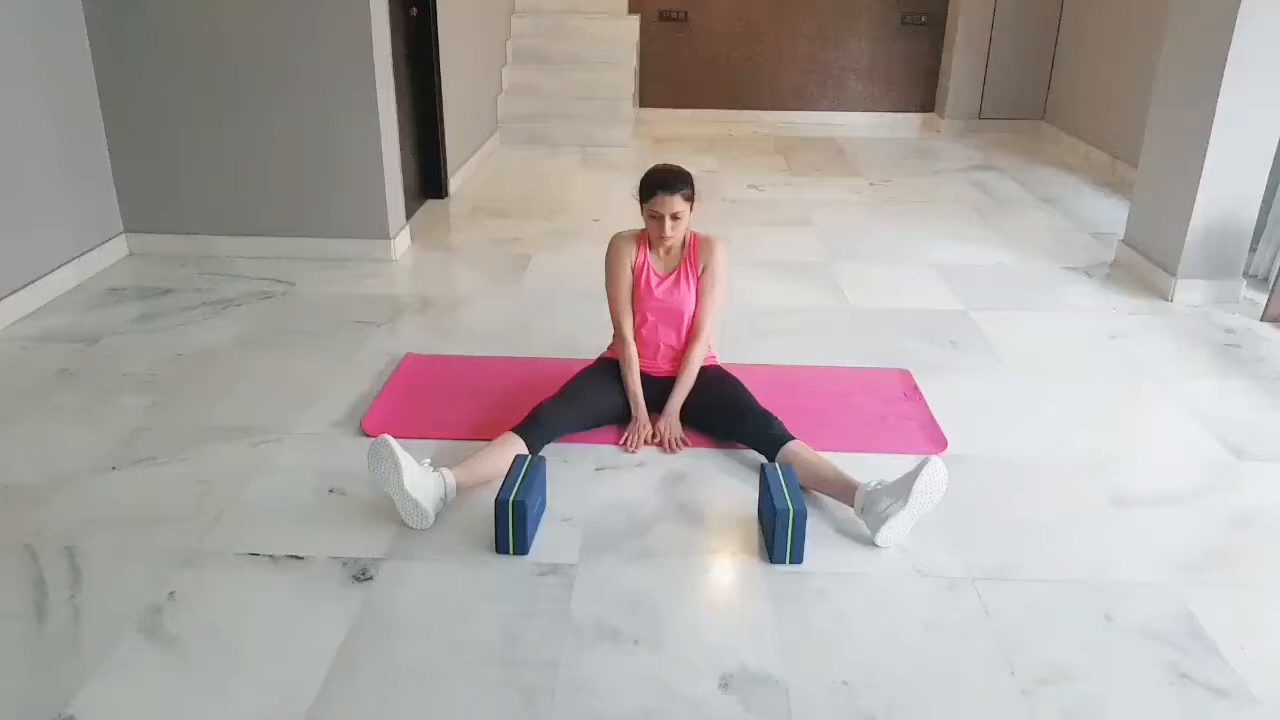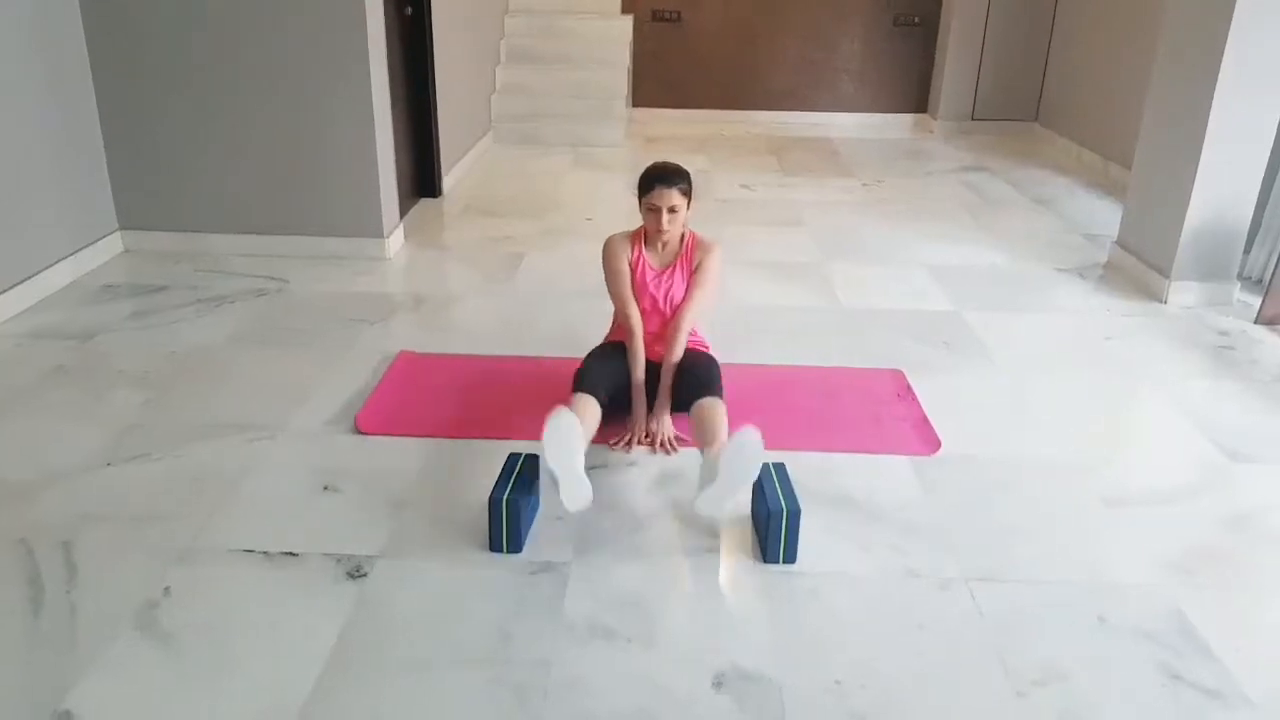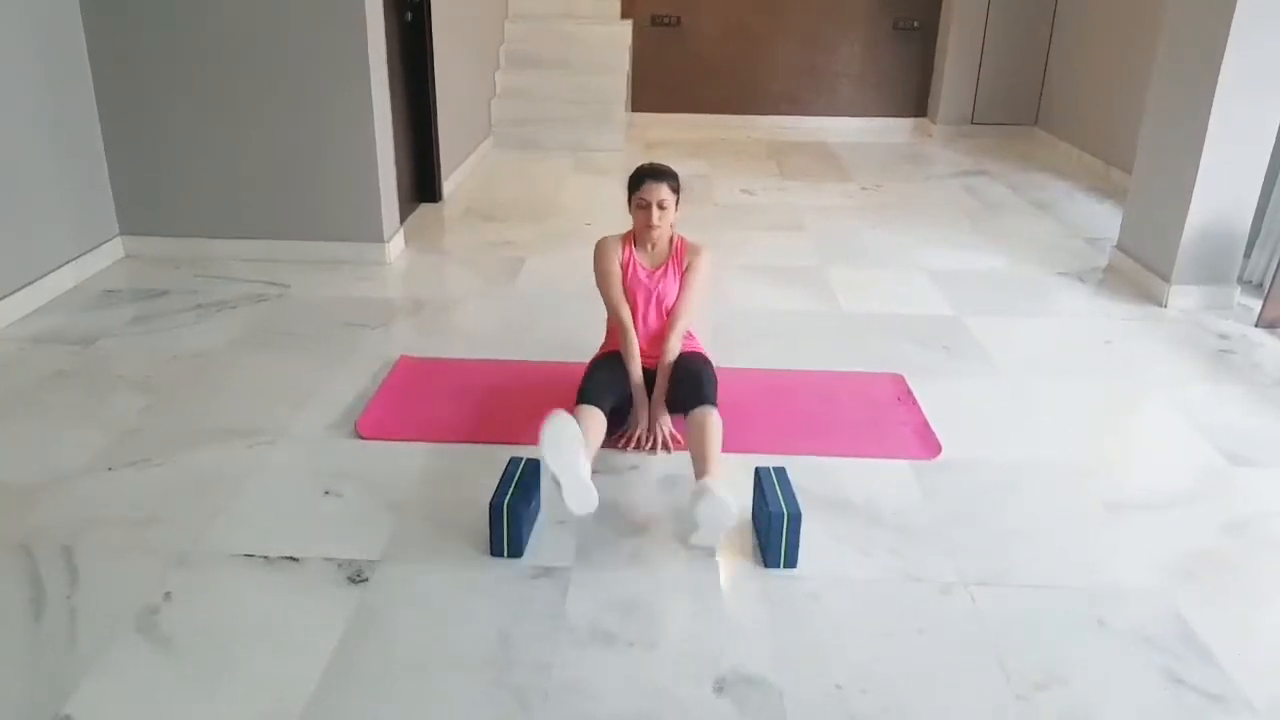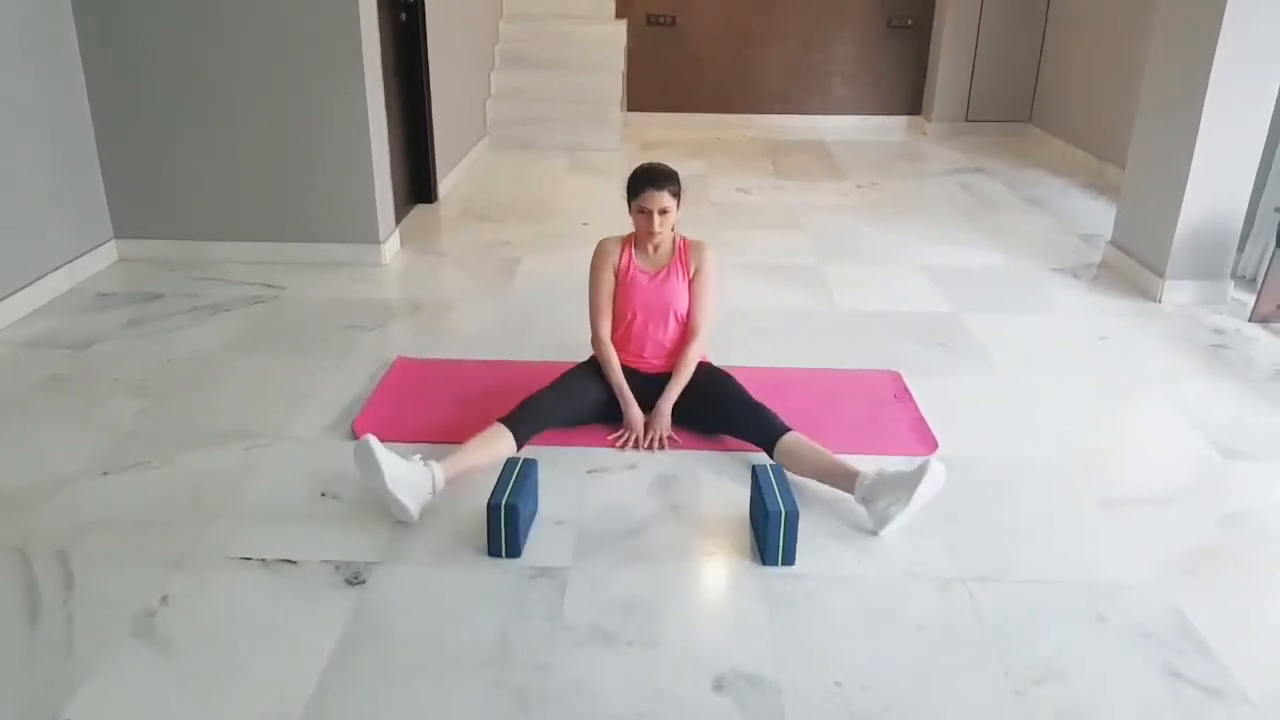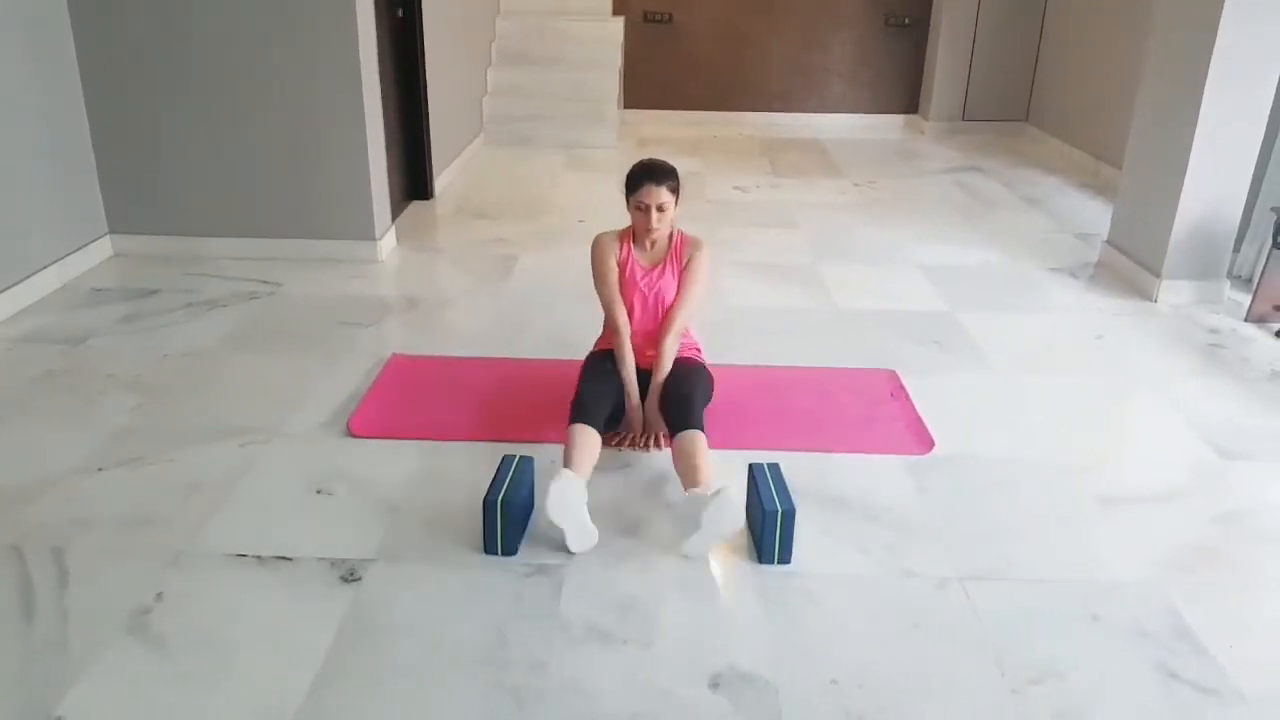
dt=0.7s
person 1, frame 1
left shoulder: (710, 252)
right shoulder: (623, 249)
left elbow: (701, 334)
right elbow: (624, 332)
left wrist: (674, 409)
right wrist: (638, 410)
left hip: (690, 373)
right hip: (630, 371)
left knee: (764, 428)
right knee: (546, 418)
left ankle: (868, 503)
right ankle: (437, 488)
person 1, frame 2
left shoulder: (706, 252)
right shoulder: (618, 247)
left elbow: (681, 327)
right elbow: (633, 324)
left wrist: (662, 407)
right wrist: (640, 404)
left hip: (683, 359)
right hip: (627, 356)
left knee: (704, 377)
right knee: (594, 373)
left ankle: (717, 467)
right ankle: (571, 463)
person 1, frame 3
left shoulder: (694, 256)
right shoulder: (609, 250)
left elbow: (675, 329)
right elbow: (625, 322)
left wrist: (659, 406)
right wrist: (641, 400)
left hip: (677, 361)
right hip: (623, 361)
left knee: (700, 381)
right knee: (596, 385)
left ankle: (708, 493)
right ankle: (575, 467)
person 1, frame 4
left shoulder: (699, 257)
right shoulder: (609, 253)
left elbow: (697, 336)
right elbow: (600, 335)
left wrist: (666, 405)
right wrist: (627, 405)
left hip: (679, 375)
right hip: (620, 373)
left knee: (758, 420)
right knee: (536, 410)
left ankle: (868, 489)
right ankle: (429, 480)
person 1, frame 5
left shoulder: (693, 251)
right shoulder: (607, 246)
left elbow: (673, 328)
right elbow: (619, 324)
left wrist: (653, 403)
right wrist: (633, 403)
left hip: (676, 359)
right hip: (618, 358)
left knee: (686, 404)
right knee: (590, 401)
left ankle: (700, 505)
right ankle: (572, 498)
